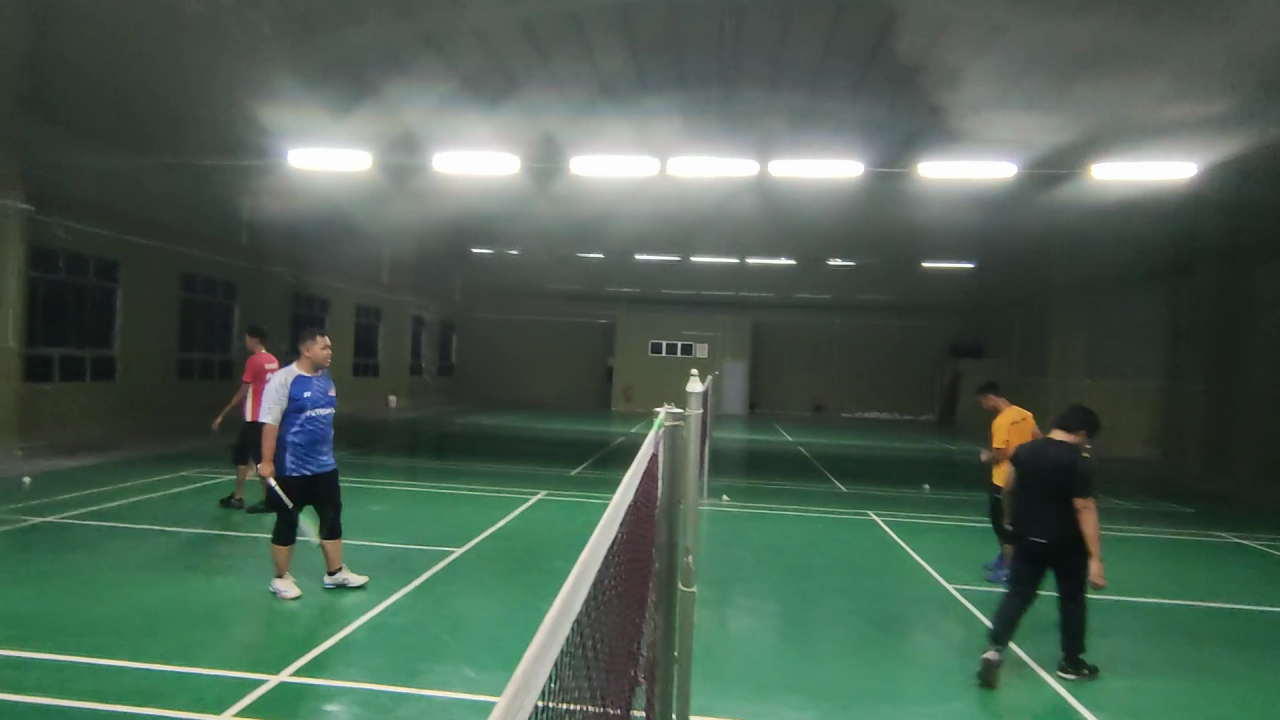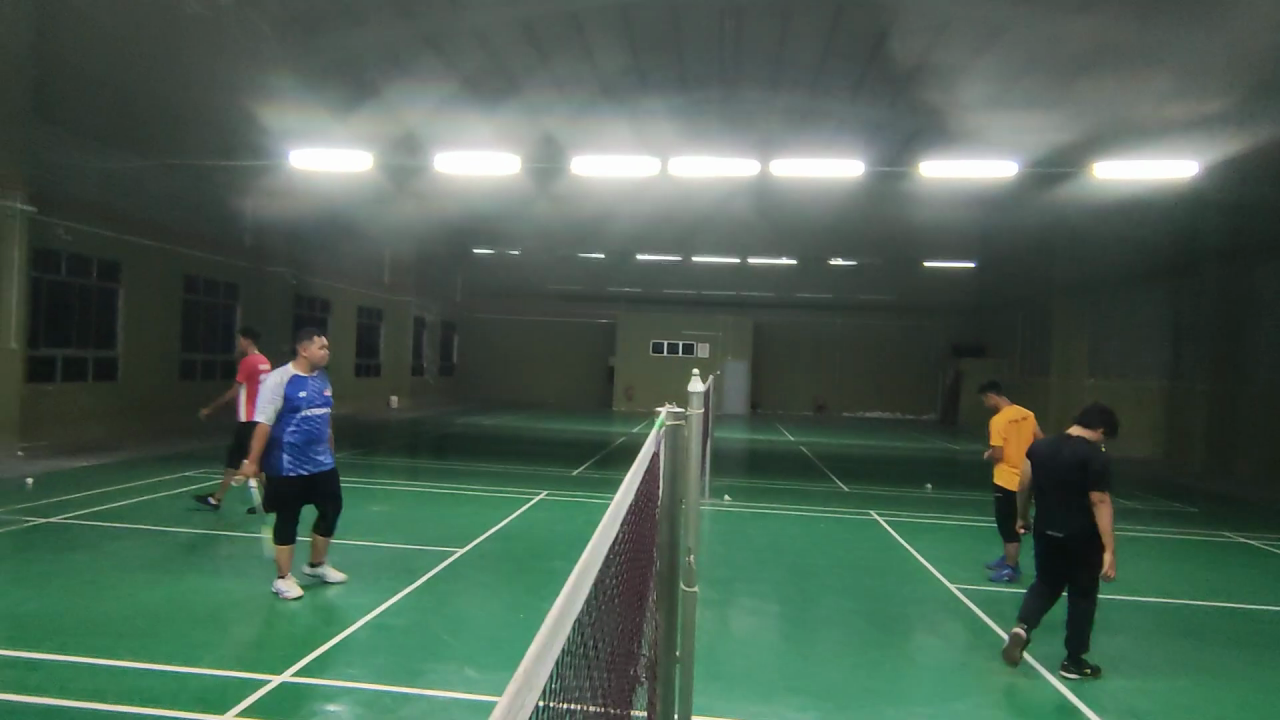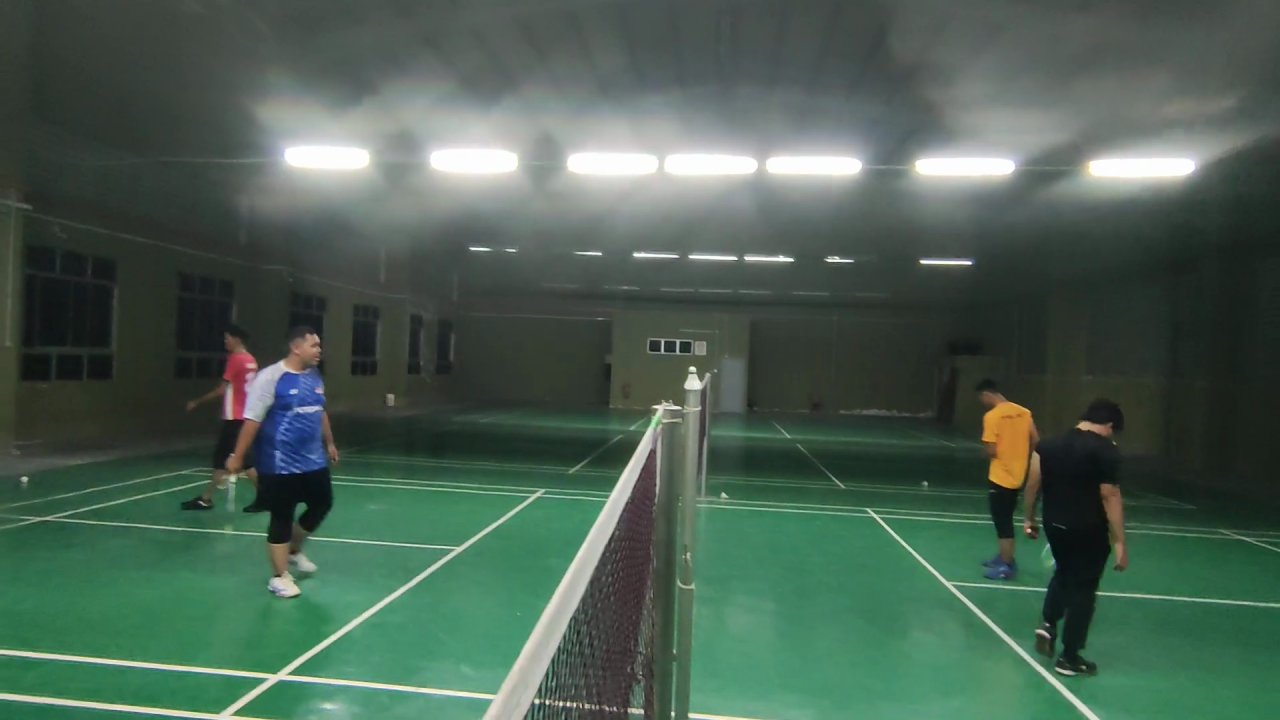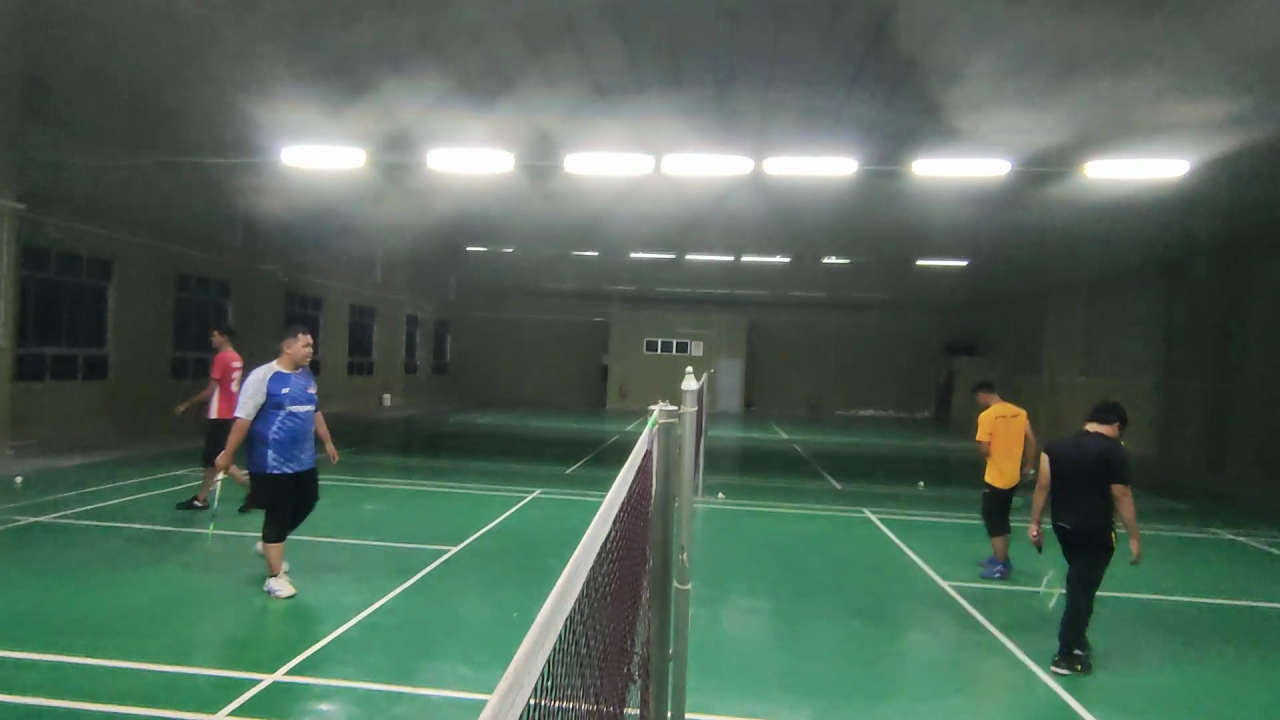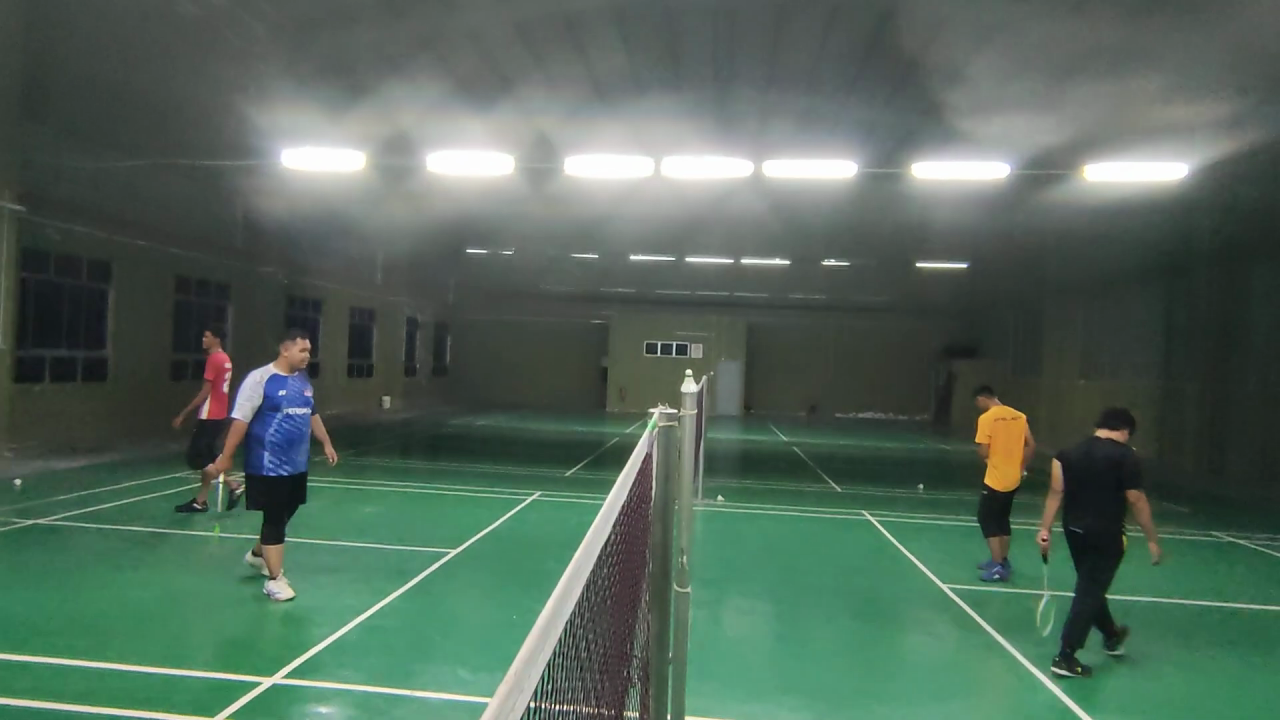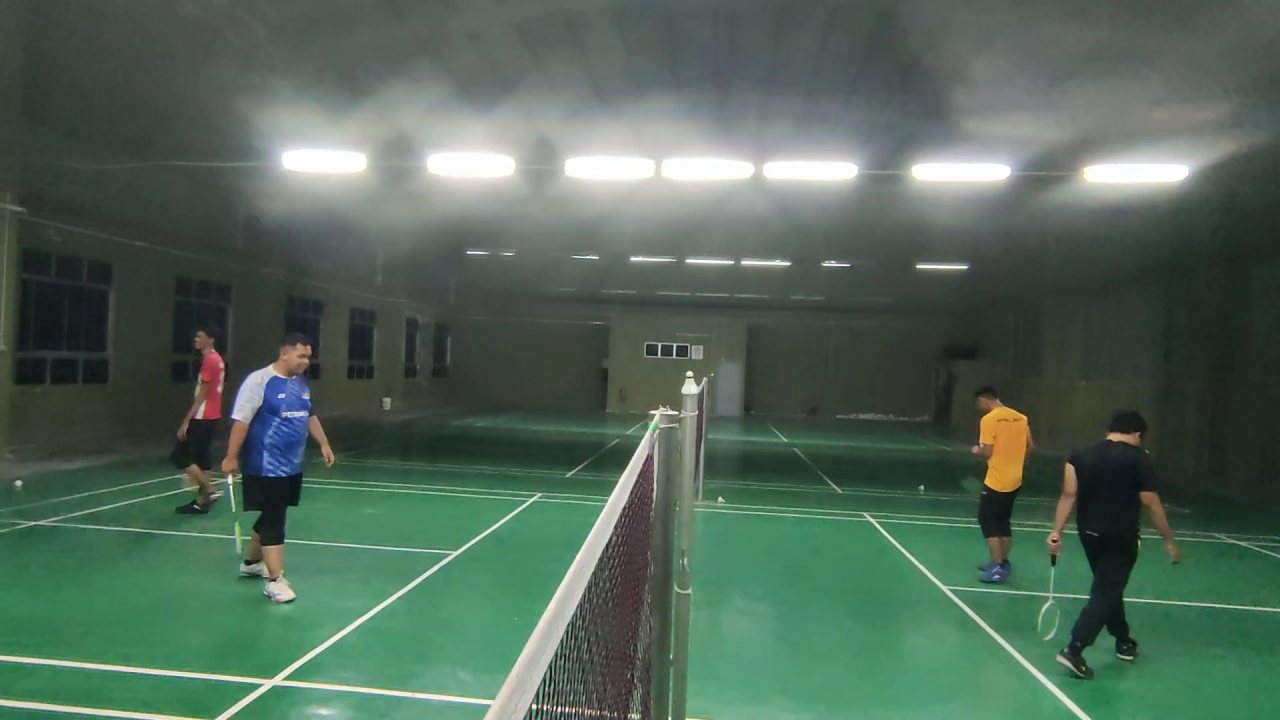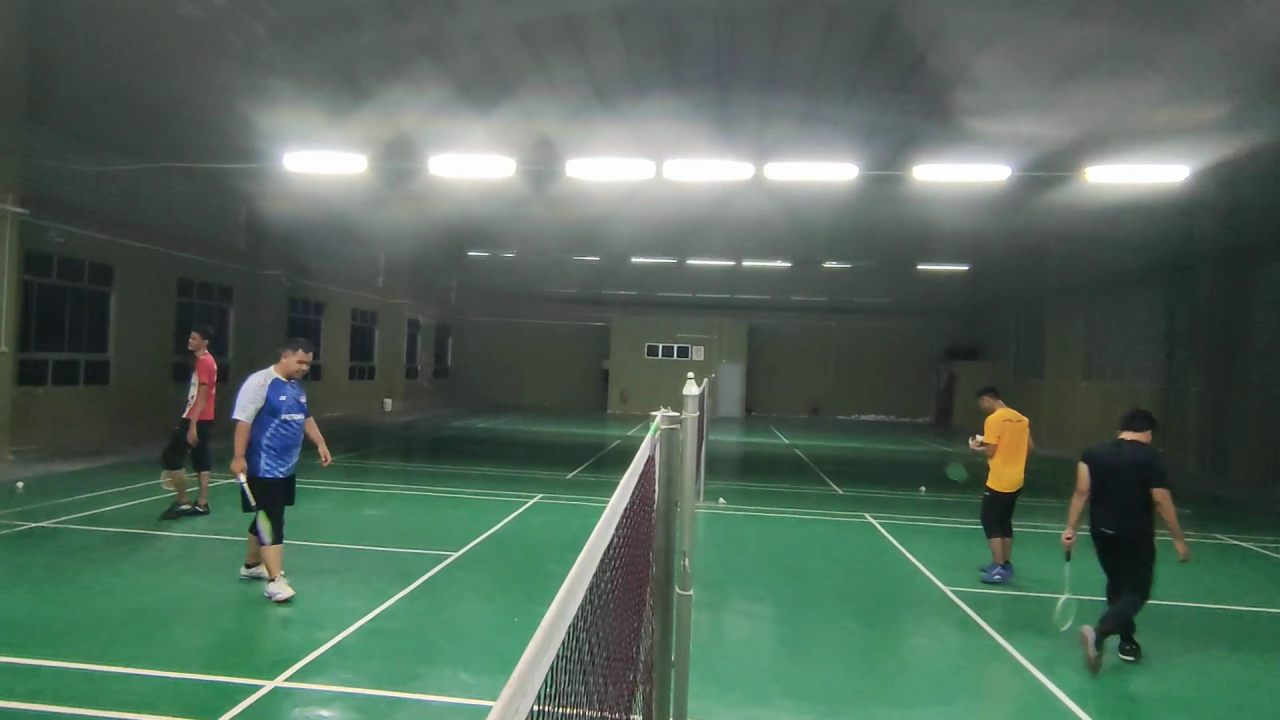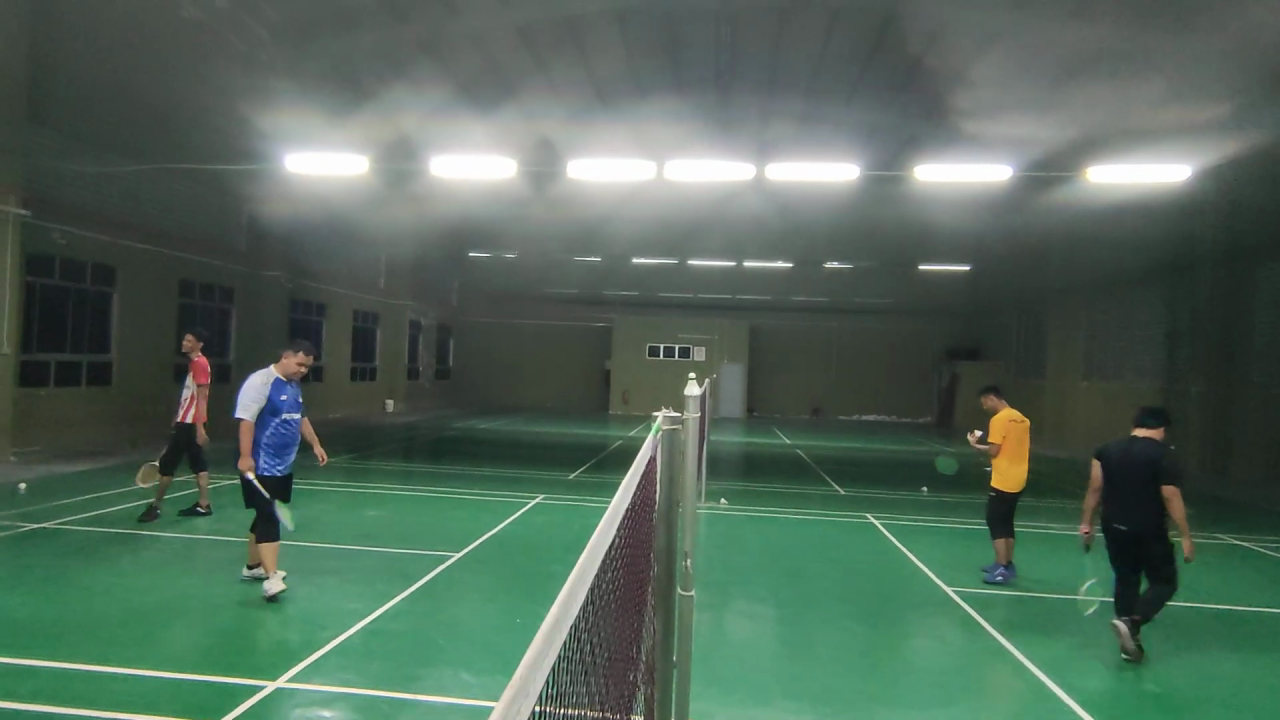
dt=0.1s
person 1, frame 1
left shoulder: (1024, 452)
right shoulder: (1078, 461)
left elbow: (1010, 491)
right elbow: (1085, 509)
left wrist: (1014, 521)
right wrist: (1095, 558)
left hip: (1027, 537)
right hip: (1065, 543)
left knee: (1018, 595)
right knee: (1072, 600)
left ankle: (995, 648)
right ankle: (1071, 661)
person 1, frame 2
left shoulder: (1040, 448)
right shoulder: (1095, 456)
left elbow: (1025, 488)
right elbow: (1100, 503)
left wrist: (1022, 517)
right wrist: (1109, 550)
left hip: (1046, 533)
right hip: (1082, 538)
left knee: (1045, 585)
right knee: (1083, 596)
left ankle: (1022, 628)
right ankle: (1073, 660)
person 1, frame 3
left shoulder: (1049, 444)
right shoulder: (1105, 450)
left elbow: (1033, 483)
right elbow: (1110, 496)
left wrist: (1029, 518)
right wrist: (1120, 541)
left hip: (1055, 525)
right hip: (1089, 531)
left knee: (1064, 577)
right knee: (1082, 590)
left ankle: (1047, 625)
right ankle: (1069, 657)
person 1, frame 4
left shoulder: (1057, 446)
right shoulder: (1113, 451)
left elbow: (1043, 486)
right elbow: (1121, 496)
left wrist: (1035, 523)
right wrist: (1134, 538)
left hip: (1064, 526)
right hip: (1095, 531)
left knee: (1079, 582)
right knee: (1083, 589)
left ankle: (1077, 640)
right ankle: (1065, 656)
person 1, frame 5
left shoulder: (1069, 453)
right shoulder: (1125, 456)
left elbow: (1056, 492)
right elbow: (1136, 500)
left wrist: (1045, 528)
right wrist: (1152, 540)
left hip: (1075, 530)
right hip: (1106, 535)
left knee: (1091, 585)
right knee: (1089, 593)
left ankle: (1111, 636)
right ankle: (1065, 657)
person 1, frame 6
left shoulder: (1081, 456)
right shoulder: (1138, 459)
left elbow: (1068, 495)
right elbow: (1150, 502)
left wrist: (1056, 531)
right wrist: (1169, 540)
left hip: (1089, 534)
right hip: (1120, 538)
left knee: (1106, 587)
right knee: (1105, 595)
left ankle: (1123, 641)
right ankle: (1072, 652)
person 1, frame 7
left shoulder: (1094, 454)
right shoulder: (1150, 457)
left elbow: (1081, 493)
right elbow: (1161, 500)
left wrist: (1070, 528)
right wrist: (1179, 539)
left hip: (1102, 531)
right hip: (1136, 535)
left knee: (1119, 587)
right knee: (1136, 591)
left ankle: (1127, 642)
right ankle: (1098, 631)
person 1, frame 8
left shoulder: (1107, 451)
right shoulder: (1162, 454)
left elbow: (1095, 489)
right elbow: (1171, 497)
left wrist: (1087, 522)
right wrist: (1186, 536)
left hip: (1115, 529)
right hip: (1149, 532)
left knee: (1126, 584)
right knee: (1164, 583)
left ankle: (1132, 642)
right ankle: (1129, 622)
person 2, frame 1
left shoulder: (325, 379)
right shoulder: (283, 380)
right elbow: (270, 423)
right wrist: (267, 461)
left hip: (323, 465)
right hip: (291, 468)
left knee: (333, 515)
right knee: (287, 522)
left ankle: (335, 572)
right ankle: (281, 577)
person 2, frame 2
left shoulder: (322, 378)
right shoulder: (279, 380)
right elbow: (264, 423)
left wrist: (330, 447)
right wrist: (253, 461)
left hip: (322, 464)
right hip: (288, 467)
left knee: (332, 509)
right knee: (287, 520)
left ankle: (317, 564)
right ankle: (284, 578)
person 2, frame 3
left shoulder: (315, 376)
right shoulder: (270, 378)
right elbow: (252, 420)
left wrist: (329, 443)
right wrist: (237, 456)
left hip: (313, 461)
right hip: (280, 464)
left knee: (322, 505)
right knee: (282, 519)
left ankle: (293, 552)
right ankle: (280, 576)
person 2, frame 4
left shoulder: (307, 377)
right shoulder: (263, 377)
right elbow: (243, 418)
left wrist: (327, 442)
right wrist: (228, 453)
left hip: (304, 462)
right hip: (272, 464)
left knee: (303, 507)
right knee: (277, 517)
left ankle: (270, 548)
right ankle: (275, 577)
person 2, frame 5
left shoulder: (303, 379)
right shoulder: (260, 379)
left elbow: (311, 415)
right elbow: (241, 419)
left wrist: (326, 444)
right wrist: (226, 456)
left hip: (297, 464)
right hip: (268, 466)
left knee: (284, 514)
right knee: (274, 519)
left ankle: (258, 553)
right ankle: (275, 579)
person 2, frame 6
left shoulder: (301, 383)
right shoulder: (259, 381)
left elbow: (309, 417)
right elbow: (240, 420)
left wrist: (324, 444)
right wrist: (231, 456)
left hip: (291, 466)
right hip: (265, 467)
left knee: (271, 516)
right knee: (274, 520)
left ankle: (252, 562)
right ankle: (275, 581)
person 2, frame 7
left shoulder: (297, 386)
right shoulder: (260, 382)
left elbow: (305, 418)
right elbow: (243, 420)
left wrist: (321, 444)
right wrist: (239, 457)
left hip: (286, 466)
right hip: (264, 467)
left knee: (270, 517)
right knee: (273, 519)
left ankle: (252, 565)
right ankle: (275, 581)
person 2, frame 8
left shoulder: (293, 385)
right shoulder: (261, 381)
left elbow: (300, 419)
right elbow: (246, 419)
left wrist: (316, 445)
right wrist: (245, 456)
left hip: (282, 465)
right hip: (260, 466)
left knee: (269, 517)
right knee: (269, 517)
left ankle: (254, 566)
right ankle: (270, 578)
person 3, frame 1
left shoulder: (1001, 422)
right shoulder: (1025, 416)
left elbow: (1000, 455)
right elbow: (1038, 438)
left wrist: (987, 458)
left hip: (1006, 482)
left knee: (1004, 523)
right knee: (999, 519)
left ankle: (1009, 568)
right ankle: (1005, 559)
person 3, frame 2
left shoulder: (998, 420)
right shoulder: (1027, 415)
left elbow: (997, 455)
right elbow: (1040, 441)
left wrist: (988, 456)
left hip: (1006, 480)
right hip: (1021, 478)
left knee: (1007, 524)
right knee: (1008, 522)
left ankle: (1011, 569)
right ankle: (1009, 559)
person 3, frame 3
left shoulder: (991, 416)
right shoulder: (1023, 412)
left elbow: (991, 451)
right elbow: (1035, 440)
right wrist: (1031, 462)
left hip: (1001, 477)
right hip: (1016, 475)
left knee: (1002, 520)
right knee: (1005, 518)
left ankle: (1007, 566)
right ankle: (1005, 556)
person 3, frame 4
left shoulder: (986, 416)
right shoulder: (1020, 413)
left elbow: (985, 450)
right elbow: (1031, 442)
left wrist: (988, 453)
right wrist: (1028, 465)
left hip: (996, 477)
right hip: (1013, 476)
left knee: (992, 519)
right knee: (1002, 517)
left ankle: (1000, 566)
right ankle: (1002, 558)
person 3, frame 5
left shoulder: (986, 418)
right shoulder: (1019, 416)
left elbow: (983, 452)
right elbow: (1030, 445)
left wrist: (988, 454)
right wrist: (1022, 467)
left hip: (996, 479)
right hip: (1013, 478)
left knee: (986, 519)
right knee: (1002, 520)
left ankle: (999, 567)
right ankle: (1002, 561)
person 3, frame 6
left shoulder: (989, 419)
right shoulder: (1020, 418)
left elbow: (987, 452)
right elbow: (1030, 446)
left wrist: (978, 451)
left hip: (997, 480)
right hip: (1014, 480)
left knee: (987, 520)
right knee: (1002, 521)
left ankle: (997, 568)
right ankle: (1002, 563)
person 3, frame 7
left shoulder: (993, 419)
right shoulder: (1022, 419)
left elbow: (990, 451)
right elbow: (1029, 447)
left wrist: (976, 447)
left hip: (999, 481)
right hip: (1016, 480)
left knee: (989, 521)
right knee: (1004, 522)
left ankle: (999, 568)
right ankle: (1005, 564)
person 3, frame 8
left shoulder: (999, 420)
right shoulder: (1021, 418)
left elbow: (994, 451)
left wrist: (976, 445)
left hip: (1004, 482)
right hip: (1016, 479)
left knee: (995, 522)
right knee: (1005, 522)
left ankle: (1002, 569)
right ankle: (1006, 563)
person 4, frame 1
left shoulder: (254, 361)
right shoulder: (273, 361)
left elbow: (242, 393)
left wrist: (221, 415)
left hip: (254, 418)
left knee: (261, 458)
right knee: (240, 453)
right ankle: (237, 497)
person 4, frame 2
left shoulder: (247, 361)
right shoulder: (264, 362)
left elbow: (234, 392)
left wrist: (210, 408)
left hip: (248, 419)
right hip: (256, 418)
right knee: (234, 457)
right ankle: (216, 498)
person 4, frame 3
left shoulder: (235, 360)
right shoulder: (251, 361)
left elbow: (221, 390)
left wrist: (196, 402)
left hip: (234, 418)
right hip: (242, 416)
right knee: (220, 457)
right ankle: (205, 499)
person 4, frame 4
left shoulder: (221, 358)
right shoulder: (236, 359)
left elbow: (210, 390)
left wrist: (186, 405)
left hip: (218, 416)
right hip: (227, 415)
left knee: (215, 459)
right knee: (211, 458)
left ankle: (249, 489)
right ankle: (201, 499)
person 4, frame 5
left shoulder: (214, 359)
right shoulder: (224, 359)
left elbow: (205, 393)
left wrist: (183, 414)
left hip: (209, 417)
right hip: (219, 416)
left knee: (196, 458)
right knee: (206, 457)
left ankle: (233, 487)
right ankle: (201, 501)
person 4, frame 6
left shoulder: (209, 359)
right shoulder: (214, 359)
left elbow: (202, 395)
left wrist: (186, 421)
left hip: (202, 417)
right hip: (210, 417)
left knee: (180, 456)
right knee: (202, 458)
left ankle: (211, 491)
right ankle: (201, 502)
person 4, frame 7
left shoulder: (203, 361)
right shoulder: (206, 360)
left elbow: (201, 396)
left wrist: (192, 425)
left hip: (196, 419)
right hip: (202, 419)
left knee: (171, 457)
right knee: (201, 460)
left ankle: (182, 502)
right ankle: (201, 504)
person 4, frame 8
left shoulder: (199, 364)
right shoulder: (196, 363)
left elbow: (202, 398)
left wrist: (199, 427)
left hip: (189, 422)
right hip: (186, 421)
left knee: (168, 462)
right knee: (197, 462)
left ankle: (155, 506)
right ankle: (203, 504)
